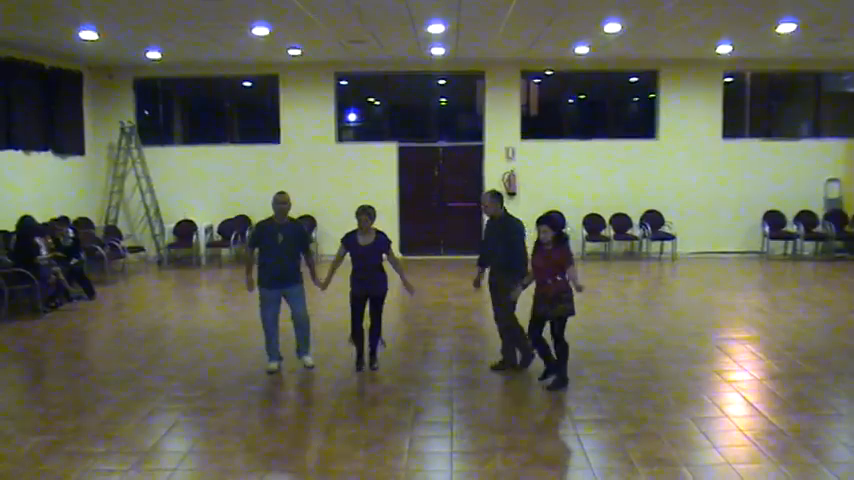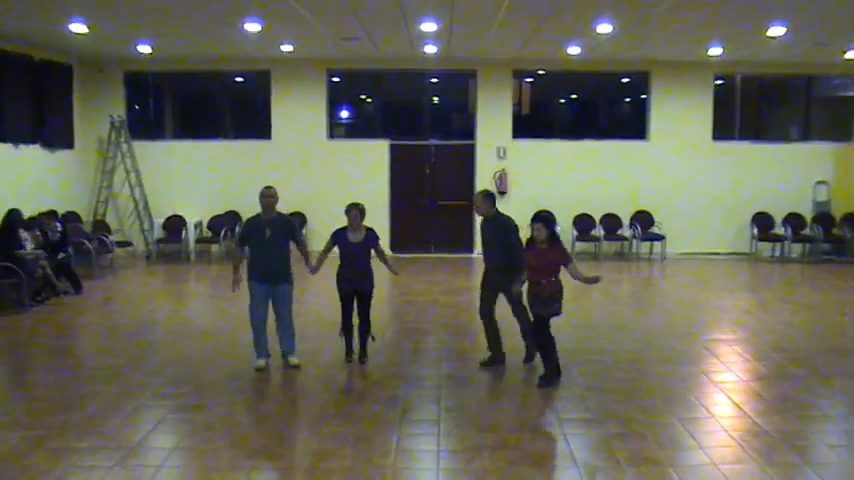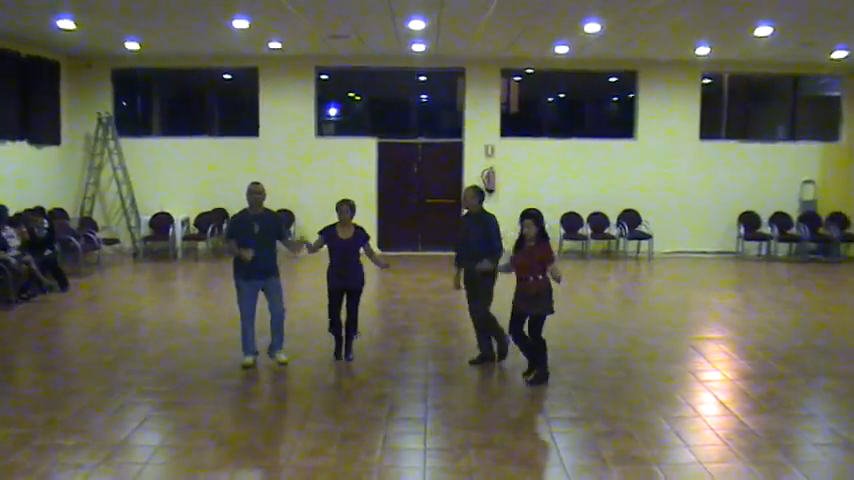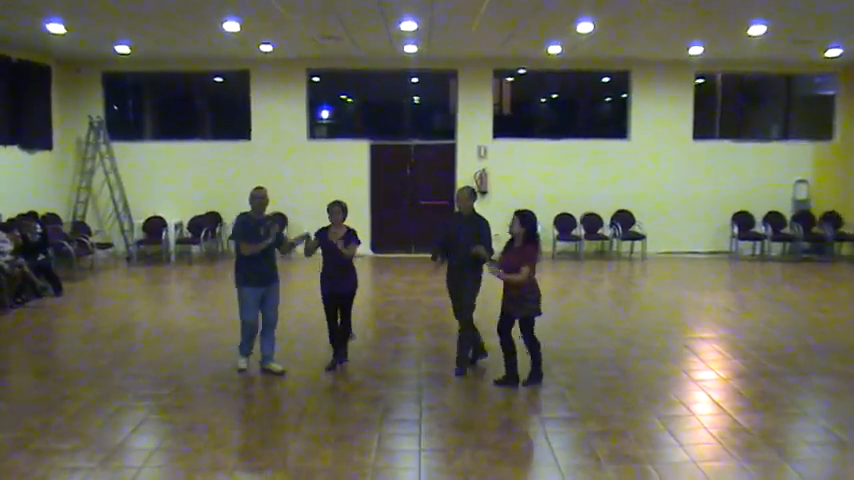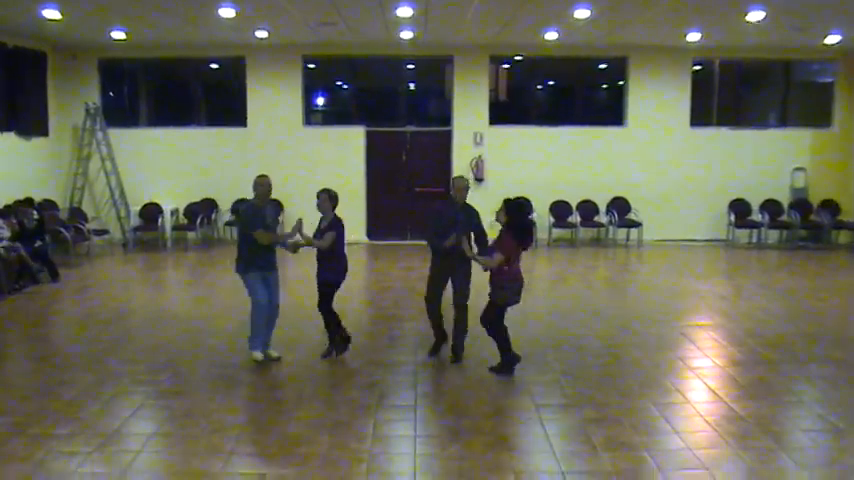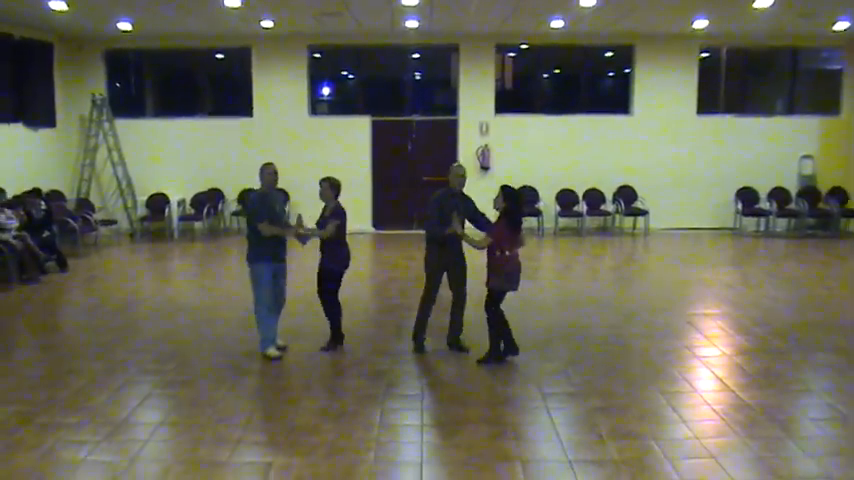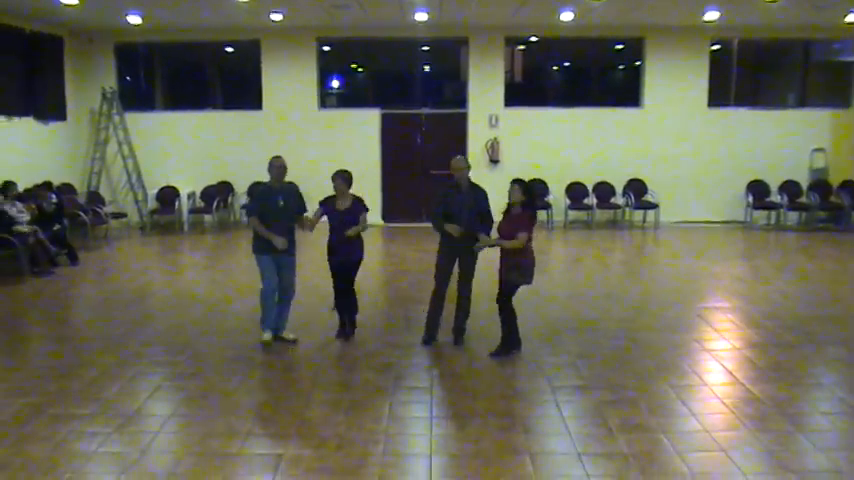
dt=0.3s
person 1, frame 1
left shoulder: (297, 228)
right shoulder: (262, 227)
left elbow: (307, 253)
right elbow: (250, 251)
left wrist: (314, 276)
right wrist: (248, 276)
left hip: (293, 281)
right hip: (268, 283)
left knee: (301, 317)
right knee: (269, 322)
left ankle: (304, 353)
right ankle: (274, 358)
person 1, frame 2
left shoulder: (286, 222)
right shoulder: (251, 224)
left elbow: (300, 243)
right elbow: (240, 249)
left wrist: (308, 262)
right wrist: (236, 273)
left hip: (282, 279)
right hip: (258, 279)
left knee: (285, 318)
right knee: (257, 319)
left ankle: (289, 353)
right ankle: (262, 355)
person 1, frame 3
left shoulder: (272, 217)
right shoulder: (238, 219)
left elbow: (285, 241)
right elbow: (230, 245)
left wrist: (294, 245)
right wrist: (242, 253)
left hip: (270, 273)
right hip: (245, 275)
left knee: (278, 311)
right knee: (247, 316)
left ankle: (276, 348)
right ankle: (249, 353)
person 1, frame 4
left shoulder: (272, 223)
right shoulder: (242, 223)
left elbow: (283, 249)
right elbow: (246, 250)
left wrist: (297, 241)
right wrist: (267, 240)
left hip: (270, 280)
right hip: (248, 281)
left knee: (270, 321)
right knee: (249, 320)
left ankle: (268, 361)
right ankle: (244, 354)
person 1, frame 5
left shoulder: (270, 209)
right shoulder: (248, 211)
right elbow: (263, 238)
left wrist: (287, 243)
right wrist: (289, 236)
left hip: (269, 267)
right hip: (251, 268)
left knee: (273, 308)
right knee: (261, 304)
left ankle: (264, 346)
right ankle: (255, 346)
person 1, frame 6
left shoulder: (278, 197)
right shoulder: (256, 200)
right elbow: (265, 230)
left wrist: (293, 229)
right wrist: (290, 231)
left hip: (278, 257)
right hip: (260, 259)
left knee: (278, 299)
right knee: (264, 301)
left ankle: (270, 337)
right ankle: (267, 344)
person 1, frame 7
left shoulder: (293, 191)
right shoulder: (260, 193)
left elbow: (300, 218)
right elbow: (253, 222)
left wrist: (307, 223)
right wrist: (273, 237)
left hip: (287, 250)
right hip: (266, 250)
left knee: (287, 290)
right knee: (269, 288)
left ankle: (280, 329)
right ankle: (267, 328)
person 2, frame 1
left shoulder: (513, 225)
right shoulder: (490, 224)
left elbow: (521, 255)
left wrist: (520, 281)
right wrist: (480, 272)
left hip: (510, 277)
right hip: (495, 275)
left knee: (506, 316)
right knee: (499, 317)
left ankle: (526, 353)
right ankle: (509, 358)
person 2, frame 2
left shoulder: (506, 224)
right shoulder: (485, 223)
left elbow: (518, 252)
left wrist: (518, 280)
left hip: (508, 275)
right hip: (491, 273)
left knee: (519, 312)
right knee: (485, 312)
left ankle: (530, 348)
right ankle: (496, 354)
person 2, frame 3
left shoulder: (488, 220)
right shoulder: (465, 220)
left elbow: (497, 249)
left wrist: (490, 262)
right wrist: (458, 271)
left hip: (485, 272)
right hip: (470, 271)
left knee: (481, 311)
right knee: (475, 312)
left ankle: (501, 340)
right ankle: (486, 352)
person 2, frame 4
left shoulder: (480, 223)
right shoulder: (453, 220)
left elbow: (488, 252)
right elbow: (443, 243)
left wrist: (483, 253)
right wrist: (438, 258)
left hip: (471, 274)
right hip: (453, 273)
left knee: (465, 316)
right knee: (460, 315)
left ankle: (462, 361)
right ankle: (478, 349)
person 2, frame 5
left shoulder: (470, 212)
right shoulder: (440, 210)
left elbow: (480, 237)
right elbow: (431, 238)
right wrist: (445, 243)
left hip: (462, 263)
right hip: (440, 261)
left knee: (461, 306)
right knee: (431, 302)
left ankle: (457, 349)
right ankle: (440, 337)
person 2, frame 6
left shoulder: (466, 201)
right shoulder: (438, 199)
left elbow: (480, 220)
right elbow: (430, 228)
right wrist: (448, 230)
left hip: (456, 252)
right hip: (436, 252)
left knee: (460, 295)
right knee: (429, 295)
left ankle: (454, 339)
right ankle: (418, 339)
person 2, frame 7
left shoulder: (479, 193)
right shoulder: (447, 191)
left elbow: (487, 219)
right elbow: (437, 217)
left wrist: (484, 235)
right wrist: (446, 226)
left hip: (469, 246)
right hip: (448, 244)
left knee: (465, 288)
right knee: (440, 286)
left ankle: (459, 330)
right ankle: (431, 329)
person 3, frame 1
left shoulder: (563, 250)
right shoulder: (538, 249)
left elbow: (572, 276)
left wrist: (577, 286)
right wrist: (521, 287)
left hip: (560, 297)
right hip: (542, 297)
left knee: (557, 337)
right knee: (533, 334)
left ankle: (562, 377)
right ankle: (551, 365)
person 3, frame 2
left shoulder: (557, 249)
right shoulder: (530, 246)
left elbow: (574, 272)
left wrist: (589, 279)
right wrist: (521, 282)
left hip: (550, 296)
right hip: (534, 294)
left knee: (537, 333)
right knee: (542, 333)
left ankle: (551, 373)
right ankle: (553, 370)
person 3, frame 3
left shoulder: (544, 247)
right shoulder: (520, 244)
left elbow: (554, 272)
right elbow: (510, 267)
left wrist: (557, 278)
left hip: (540, 295)
right hip: (521, 294)
left knee: (535, 334)
right knee: (515, 330)
left ankle: (542, 372)
right ankle: (534, 362)
person 3, frame 4
left shoulder: (530, 248)
right shoulder: (511, 244)
left elbow: (522, 277)
right elbow: (500, 265)
left wrist: (502, 275)
left hip: (526, 296)
right hip: (511, 295)
left knee: (527, 335)
right knee: (503, 331)
left ankle: (536, 372)
right ankle: (511, 374)
person 3, frame 5
left shoulder: (509, 237)
right shoulder: (510, 234)
left elbow: (493, 263)
left wrist: (470, 253)
right wrist: (490, 264)
left hip: (506, 284)
right hip: (506, 282)
left knee: (488, 320)
right knee: (496, 322)
left ankle: (509, 357)
right ankle: (507, 361)
person 3, frame 6
left shoulder: (503, 223)
right shoulder: (511, 222)
left elbow: (481, 244)
right elbow: (520, 242)
left wrist: (460, 232)
left hip: (503, 270)
right hip: (507, 268)
left knee: (491, 308)
right knee: (494, 308)
left ankle: (495, 352)
right ankle: (510, 346)
person 3, frame 7
left shoulder: (527, 215)
right shoulder: (508, 214)
left elbow: (520, 243)
right elbow: (502, 238)
left wrist: (496, 243)
right wrist: (485, 243)
left hip: (521, 264)
right hip: (507, 262)
left knee: (503, 300)
right knee: (503, 301)
left ankle: (510, 342)
right ankle: (512, 341)
person 4, frame 1
left shoulder: (381, 238)
right shoulder: (349, 238)
left elbow: (393, 260)
right elbow: (338, 259)
left wrist: (404, 280)
right wrist: (328, 279)
left hip: (378, 283)
right hip: (358, 284)
left knee: (376, 320)
right knee: (356, 321)
left ankle: (373, 355)
right ankle: (359, 356)
person 4, frame 2
left shoulder: (370, 234)
right shoulder: (339, 234)
left elbow: (380, 253)
right elbow: (326, 252)
left wrist: (390, 267)
right wrist: (316, 266)
left hip: (364, 280)
right hip: (345, 280)
left knee: (364, 315)
right knee: (347, 316)
left ankle: (363, 350)
right ankle: (349, 349)
person 4, frame 3
left shoulder: (360, 232)
right shoulder: (329, 231)
left elbow: (370, 254)
right elbow: (315, 248)
left wrist: (380, 263)
right wrist: (309, 247)
left hip: (355, 278)
right hip: (335, 277)
left knee: (352, 314)
right knee: (333, 314)
left ankle: (348, 347)
right ankle: (338, 343)
person 4, frame 4
left shoulder: (350, 234)
right shoulder: (322, 233)
left elbow: (351, 255)
right elbow: (308, 253)
left wrist: (340, 246)
right wrist: (307, 243)
left hip: (347, 280)
right hip: (328, 281)
left knee: (345, 318)
right knee: (331, 319)
left ankle: (343, 349)
right ankle: (336, 355)
person 4, frame 5
left shoulder: (335, 223)
right shoulder: (324, 220)
left elbow: (323, 245)
left wrist: (303, 236)
right wrist: (302, 243)
left hip: (335, 269)
right hip: (325, 268)
left knee: (324, 305)
right knee: (325, 305)
left ankle: (343, 337)
right ankle: (334, 342)
person 4, frame 6
left shoulder: (337, 211)
right shoulder: (327, 208)
left elbow: (327, 233)
left wrist: (305, 231)
right wrist: (306, 233)
left hip: (337, 258)
right hip: (328, 257)
left knee: (330, 296)
right knee: (323, 293)
left ankle: (336, 338)
right ankle: (337, 334)
person 4, frame 7
left shoulder: (357, 202)
right shoulder: (327, 202)
left elbow: (364, 223)
right elbow: (315, 218)
left wrist: (356, 228)
right wrist: (311, 224)
left hip: (354, 249)
right hip: (335, 249)
left knee: (348, 286)
right knee: (338, 288)
left ankle: (351, 324)
right ankle: (342, 324)
